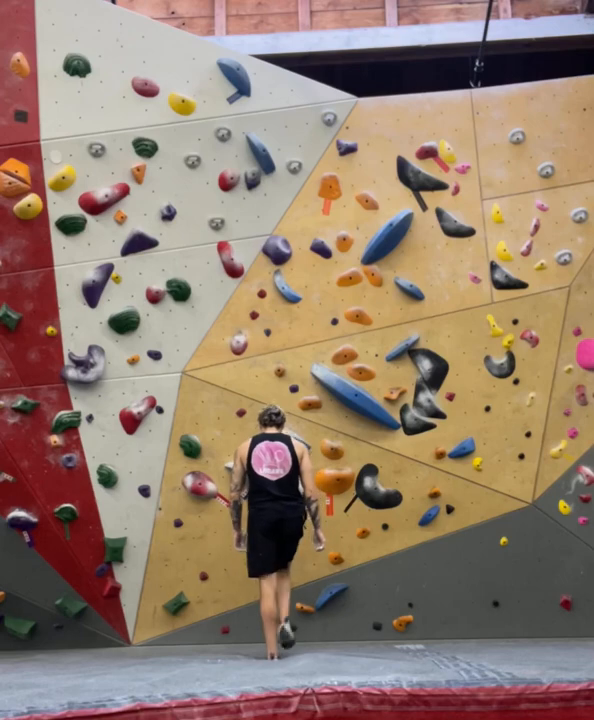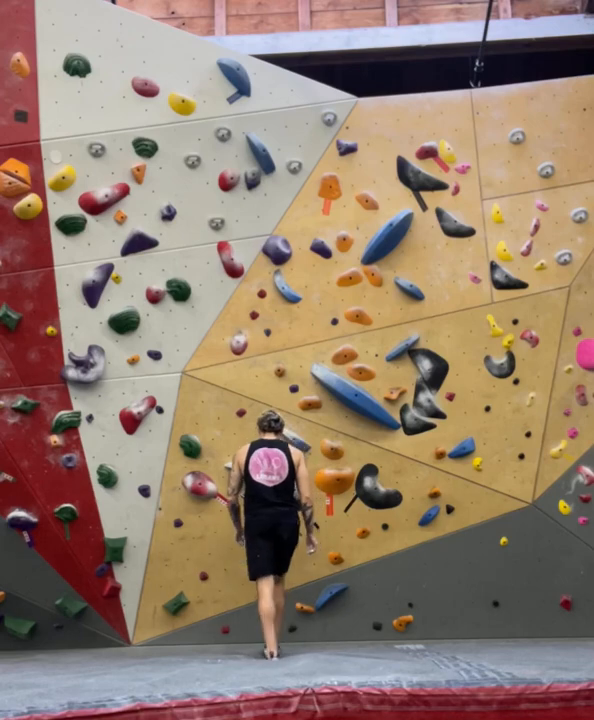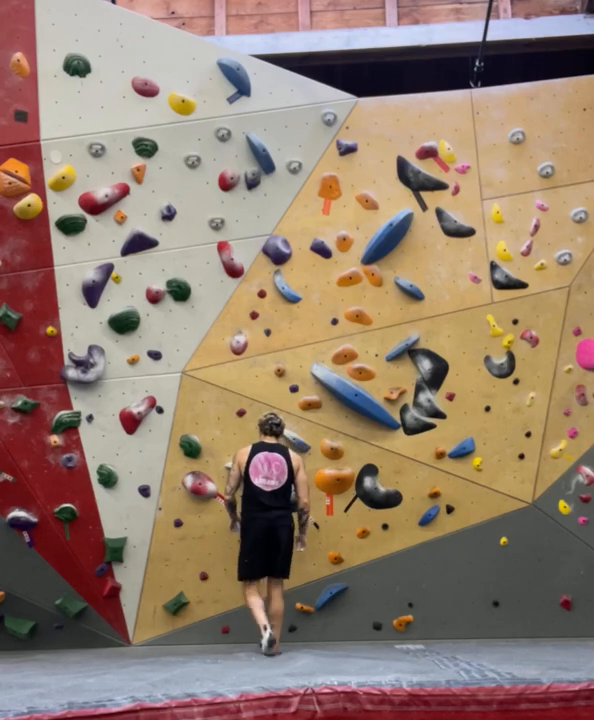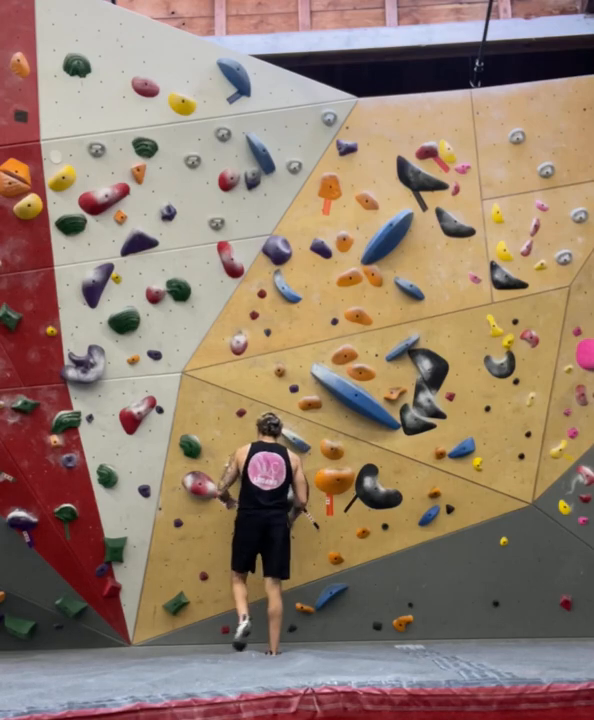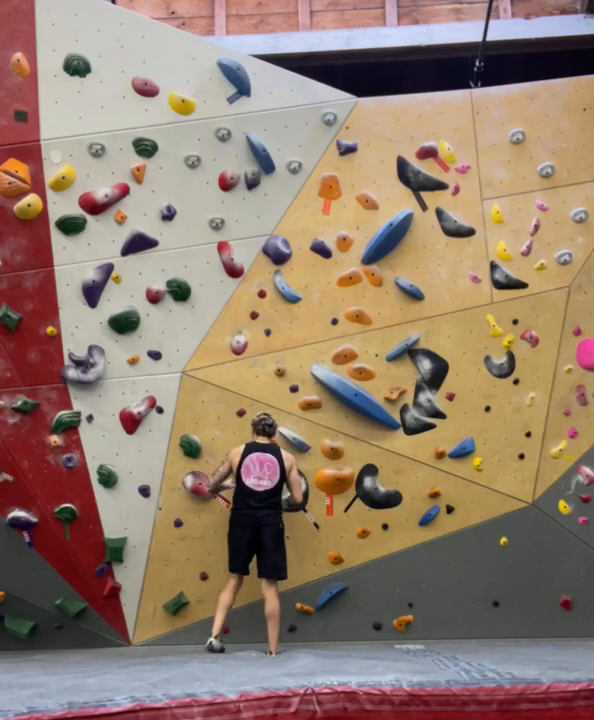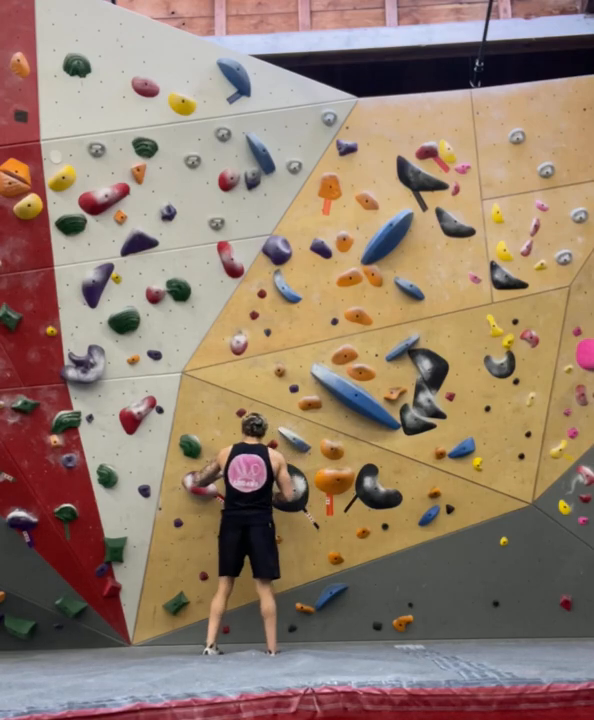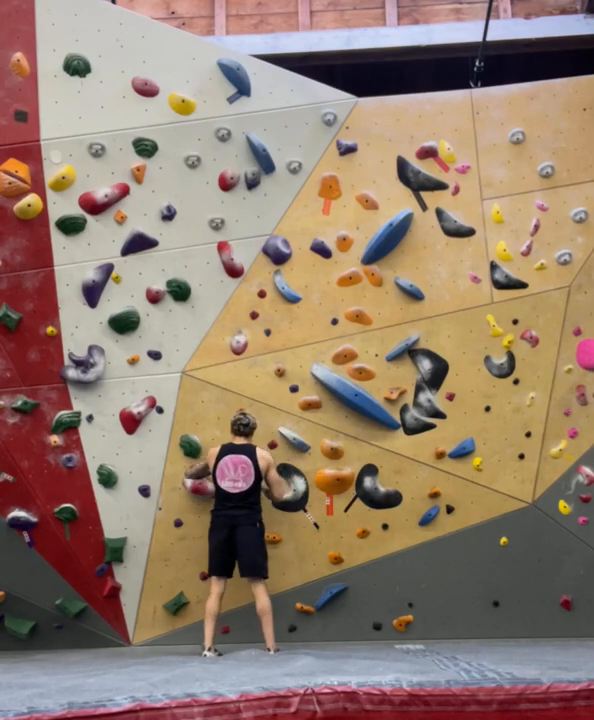
dt=0.2s
person 1, frame 1
left shoulder: (245, 448)
right shoulder: (297, 446)
left elbow: (235, 494)
right elbow: (310, 492)
left wrist: (237, 529)
right wrist: (317, 527)
left hip: (261, 517)
right hip: (292, 516)
left knee: (267, 584)
right knee: (283, 570)
left ankle: (271, 653)
right ankle: (285, 622)
person 1, frame 2
left shoulder: (244, 453)
right shoulder: (294, 453)
left elbow: (232, 497)
right elbow: (306, 498)
left wrist: (238, 526)
right wrist: (310, 531)
left hip: (257, 523)
right hip: (286, 522)
left knee: (264, 588)
right knee: (278, 580)
left ankle: (272, 651)
right ankle: (273, 644)
person 1, frame 3
left shoulder: (243, 454)
right shoulder: (294, 458)
left elbow: (228, 495)
right elbow: (304, 502)
left wrist: (235, 518)
right wrist: (302, 532)
left hip: (254, 525)
right hip: (282, 525)
left knee: (251, 588)
right knee: (276, 587)
left ankle: (265, 628)
right ankle: (274, 647)
person 1, frame 4
left shoulder: (242, 452)
right shoulder: (292, 458)
left elbow: (221, 490)
right elbow: (302, 499)
left wrist: (231, 502)
right wrist: (289, 518)
left hip: (248, 522)
right hip: (277, 524)
left knee: (238, 577)
right knee: (273, 587)
left ankle: (243, 618)
right ankle: (273, 650)
person 1, frame 5
left shoulder: (237, 453)
right shoulder: (286, 458)
left elbow: (211, 486)
right elbow: (297, 498)
left wrist: (228, 485)
left hip: (241, 523)
right hip: (271, 524)
left knee: (234, 581)
right knee: (269, 588)
left ankle: (215, 636)
right ankle: (273, 650)
person 1, frame 6
left shoulder: (226, 453)
right shoulder: (275, 457)
left elbow: (197, 481)
right elbow: (288, 494)
left hip: (232, 524)
right hip: (260, 525)
left knee: (224, 587)
right knee: (264, 588)
left ankle: (210, 645)
right ankle: (271, 649)
person 1, frame 7
left shoulder: (214, 453)
right shoulder: (263, 456)
right elbow: (278, 493)
left hip: (220, 524)
right hip: (248, 525)
left knee: (216, 588)
right knee: (258, 587)
left ankle: (208, 647)
right ankle: (272, 647)
